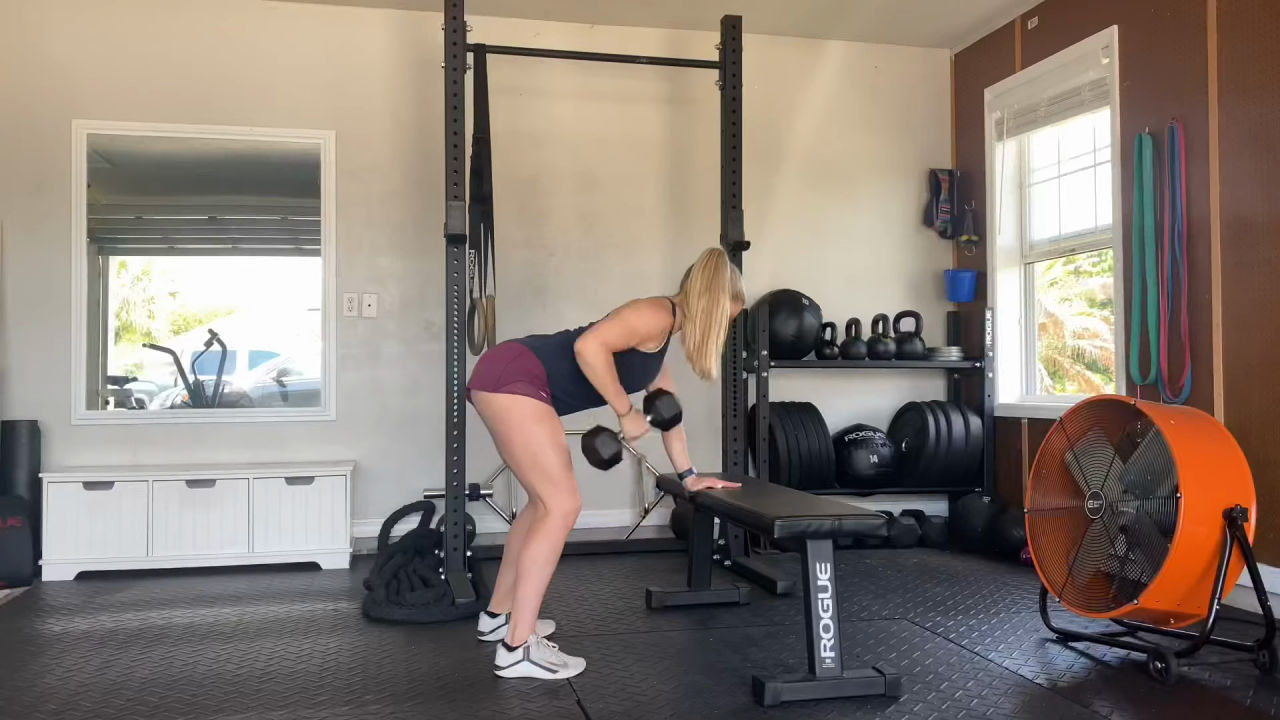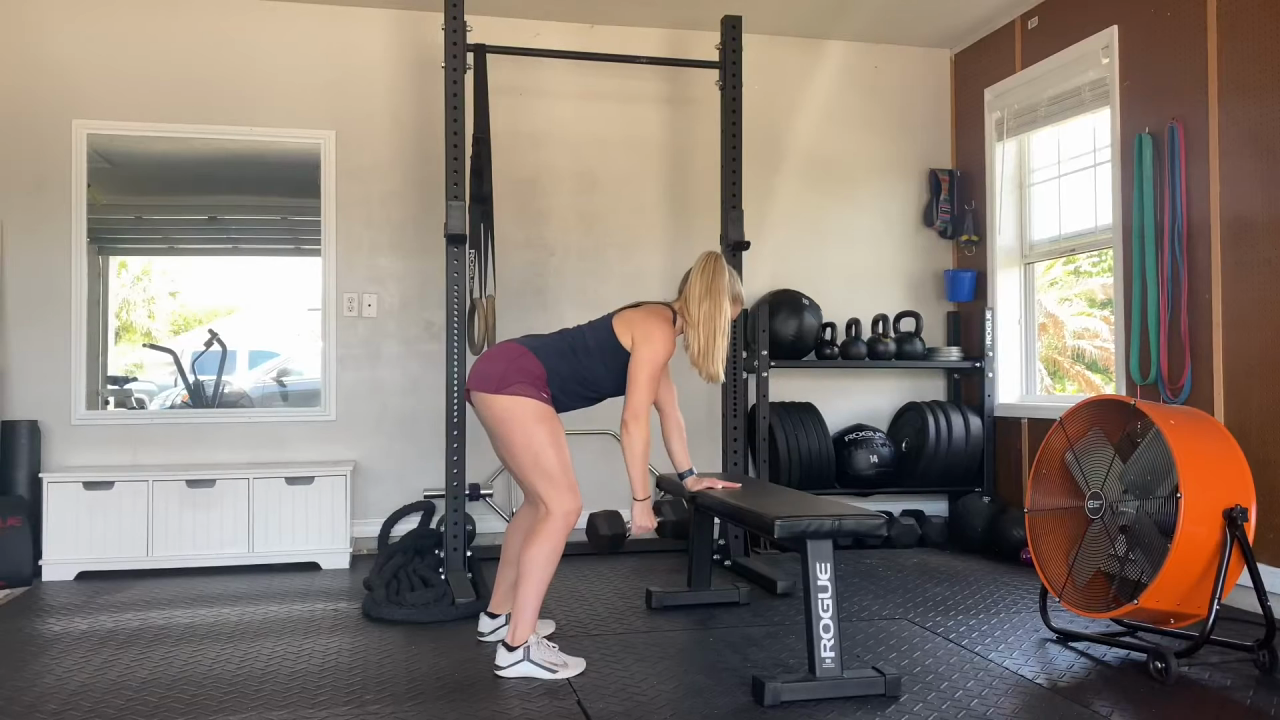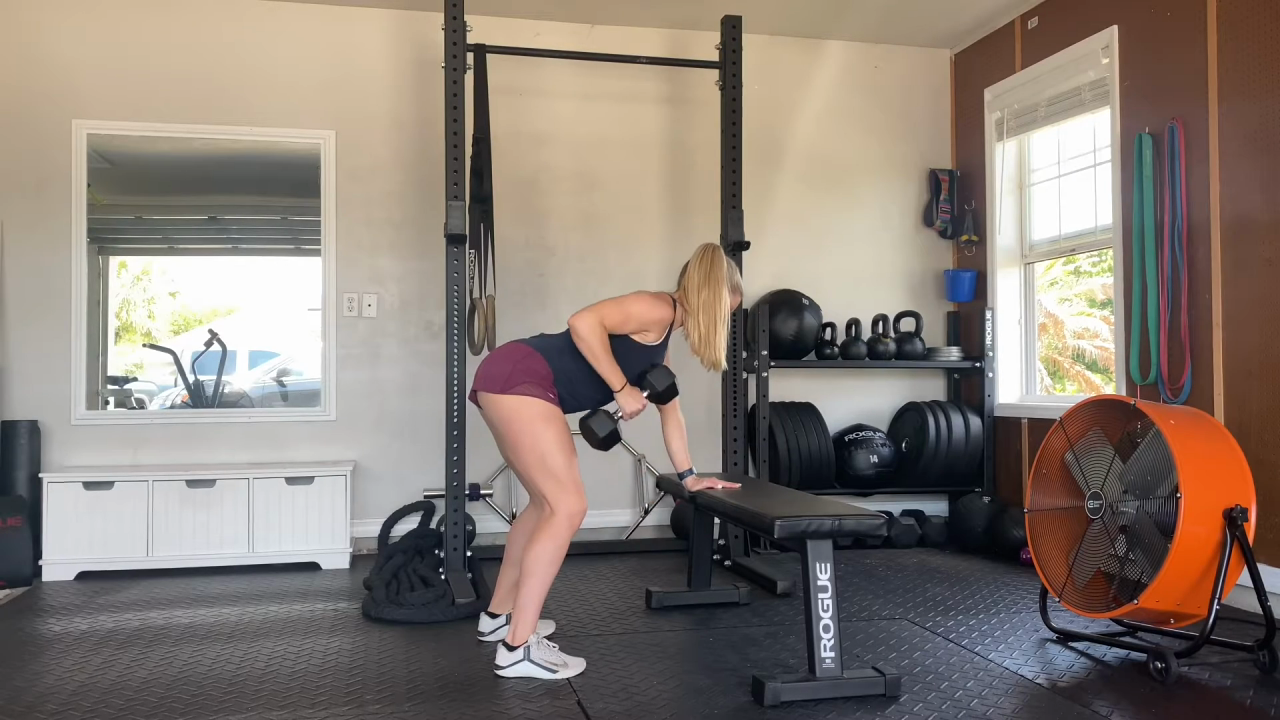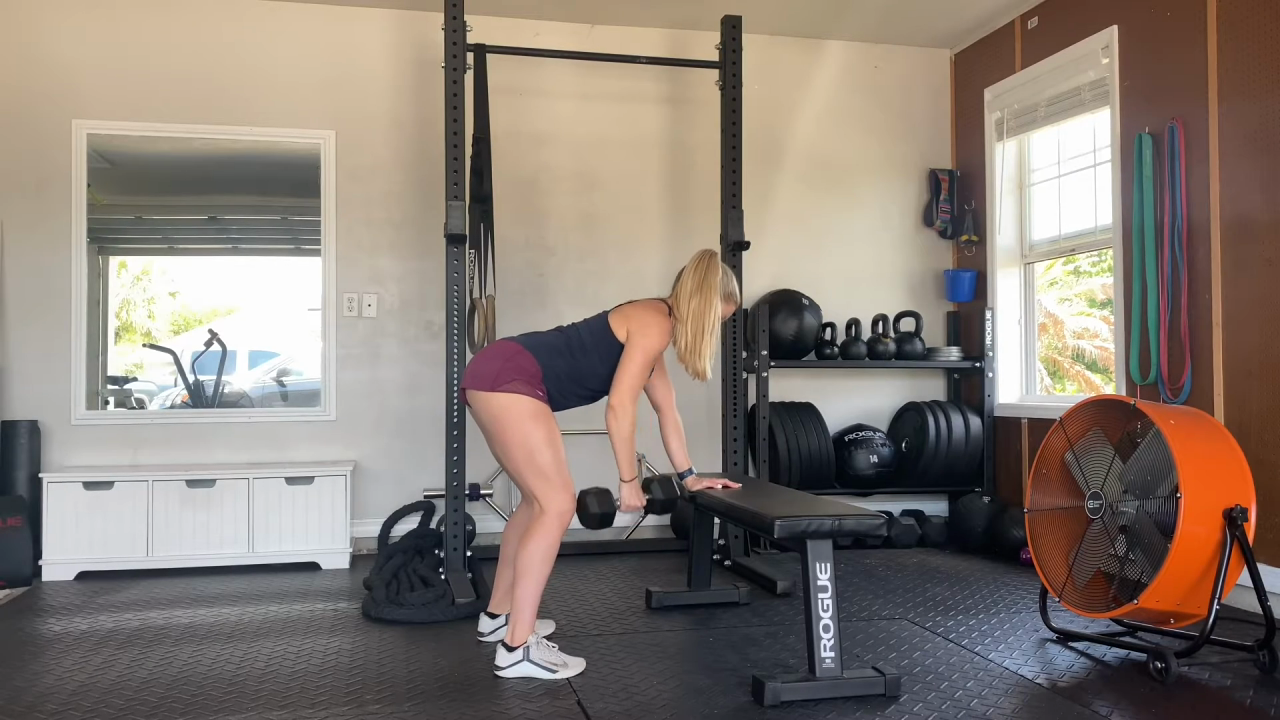
dt=0.7s
person 1, frame 1
left shoulder: (660, 333)
right shoulder: (657, 315)
right elbow: (588, 345)
left wrist: (688, 476)
right wrist: (625, 414)
left hip: (509, 380)
right hip: (514, 377)
left knee: (546, 502)
right knee: (561, 507)
left ankle: (499, 614)
right ankle: (517, 648)
person 1, frame 2
left shoulder: (656, 327)
right shoulder: (659, 329)
left elbow: (668, 409)
right elbow: (634, 419)
left wrist: (688, 477)
right wrist: (642, 500)
left hip: (501, 377)
right hip: (513, 380)
left knee: (542, 502)
right knee: (562, 507)
left ankle: (498, 615)
right ankle: (518, 647)
person 1, frame 3
left shoulder: (660, 330)
right shoulder: (658, 309)
left elbow: (667, 404)
right elbow: (583, 323)
left wrist: (689, 476)
right wrist: (622, 391)
left hip: (511, 380)
right hip: (519, 378)
left knee: (548, 502)
right knee: (567, 508)
left ankle: (499, 615)
right ankle: (518, 647)
person 1, frame 4
left shoulder: (652, 327)
right shoulder: (655, 322)
left elbow: (666, 408)
right elbow: (620, 405)
left wrist: (688, 476)
right wrist: (629, 481)
left hip: (500, 377)
right hip: (508, 377)
left knee: (539, 501)
right knee: (558, 506)
left ankle: (499, 614)
right ankle: (518, 647)
